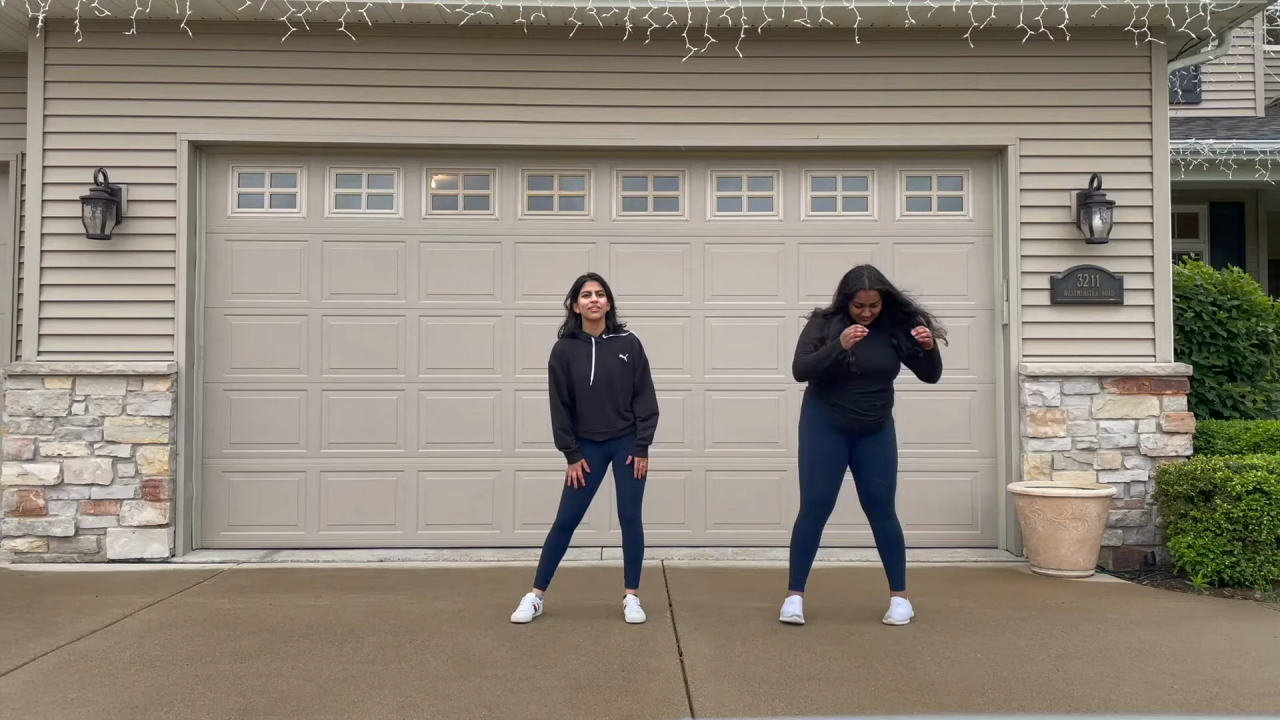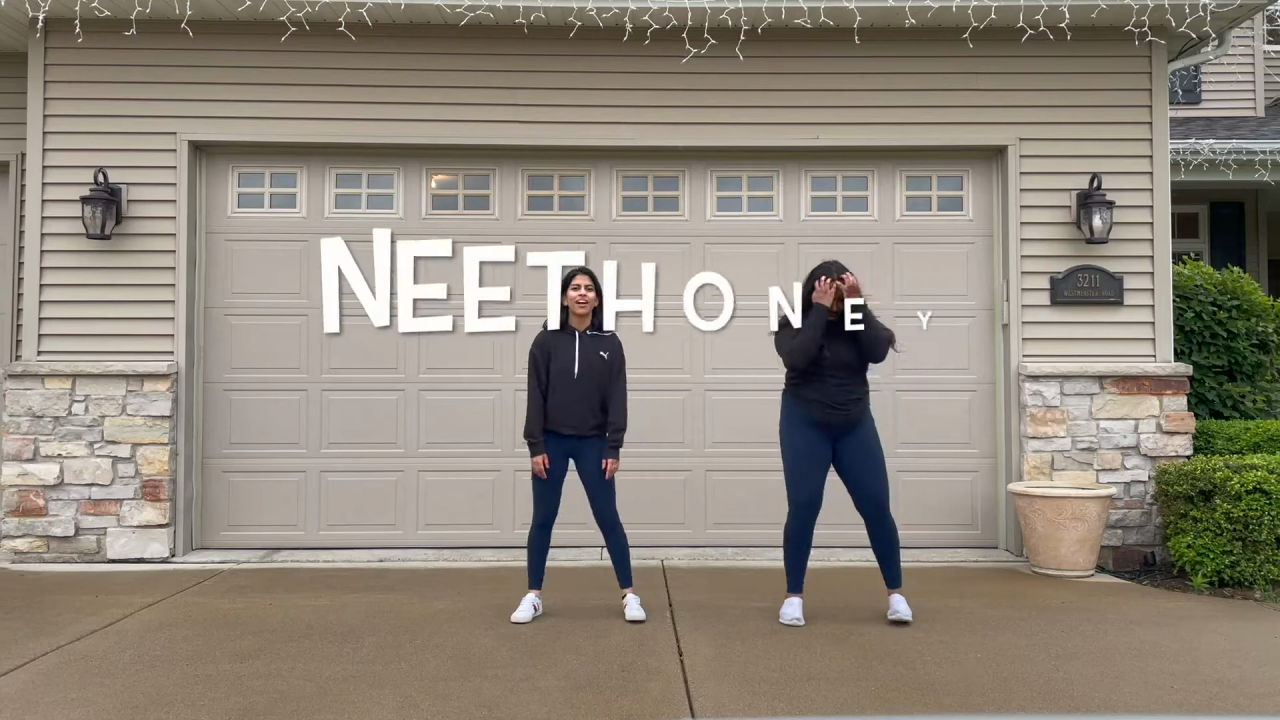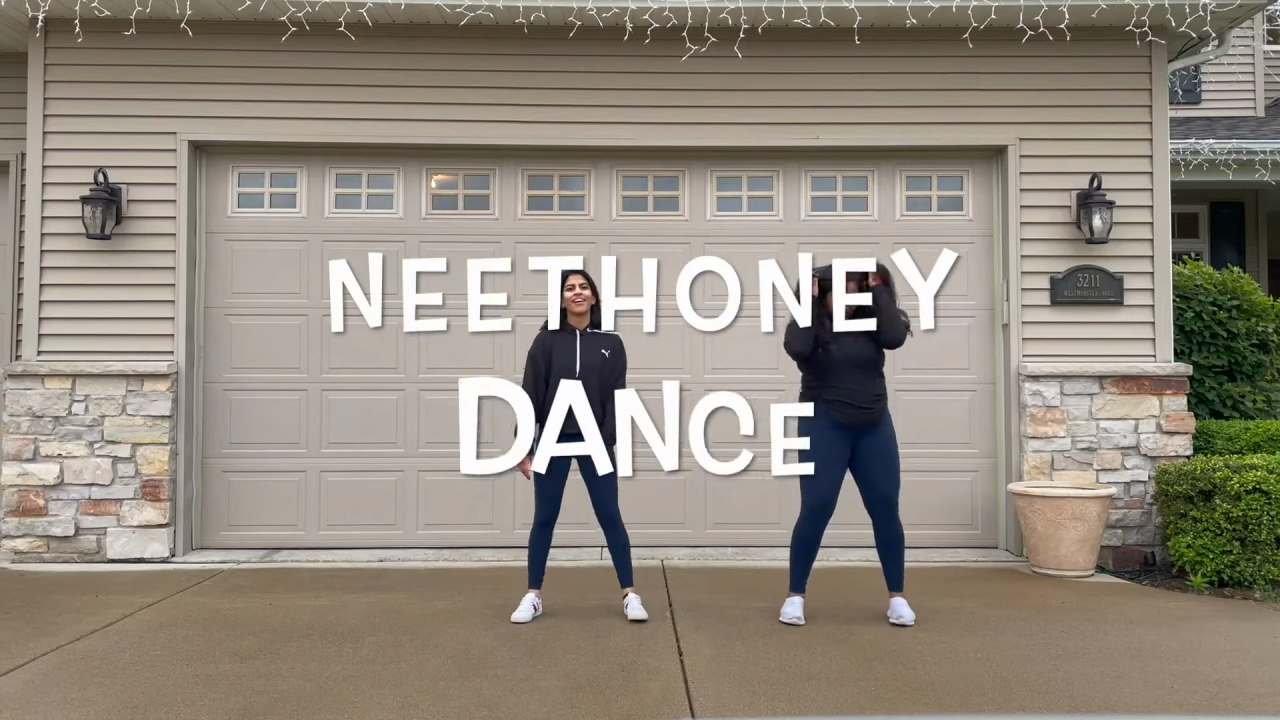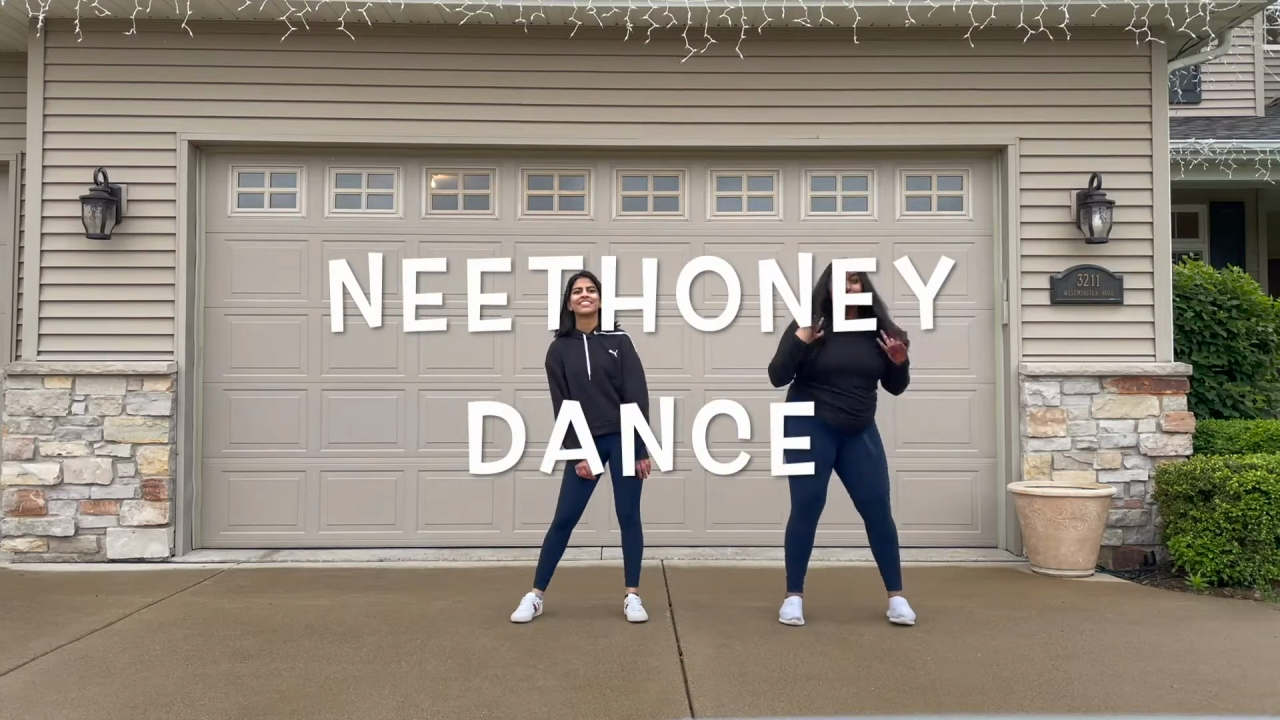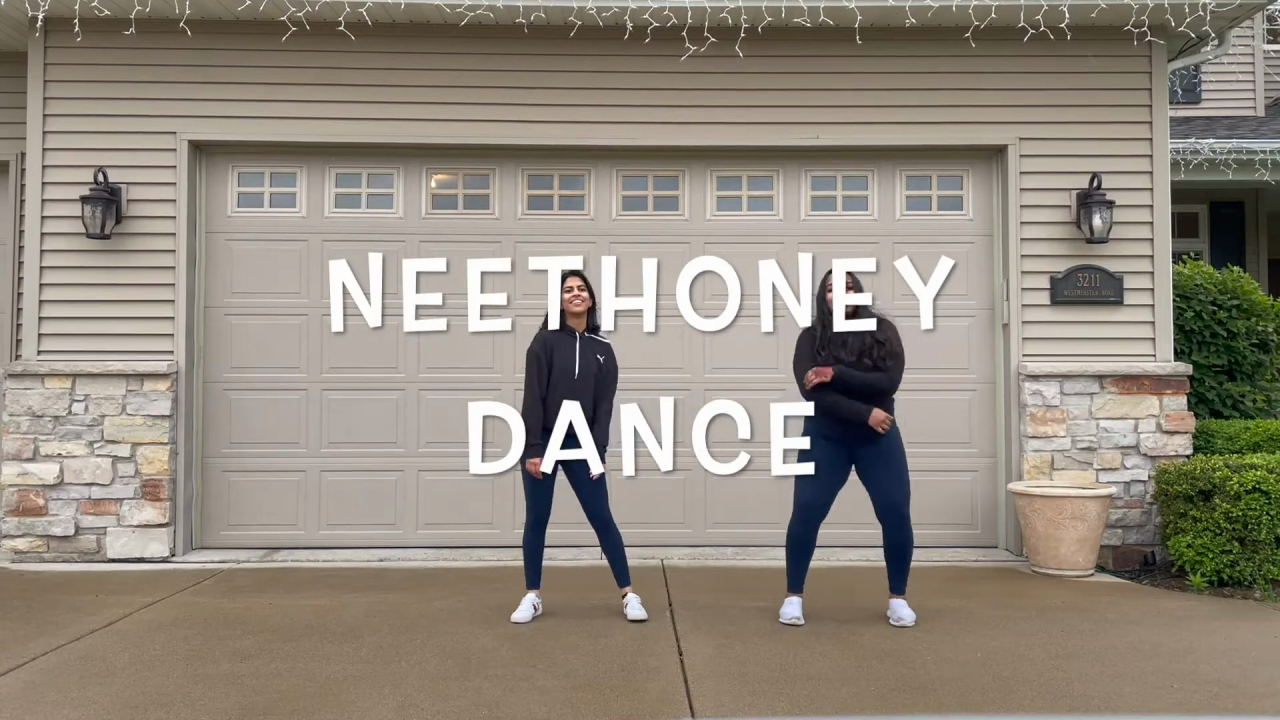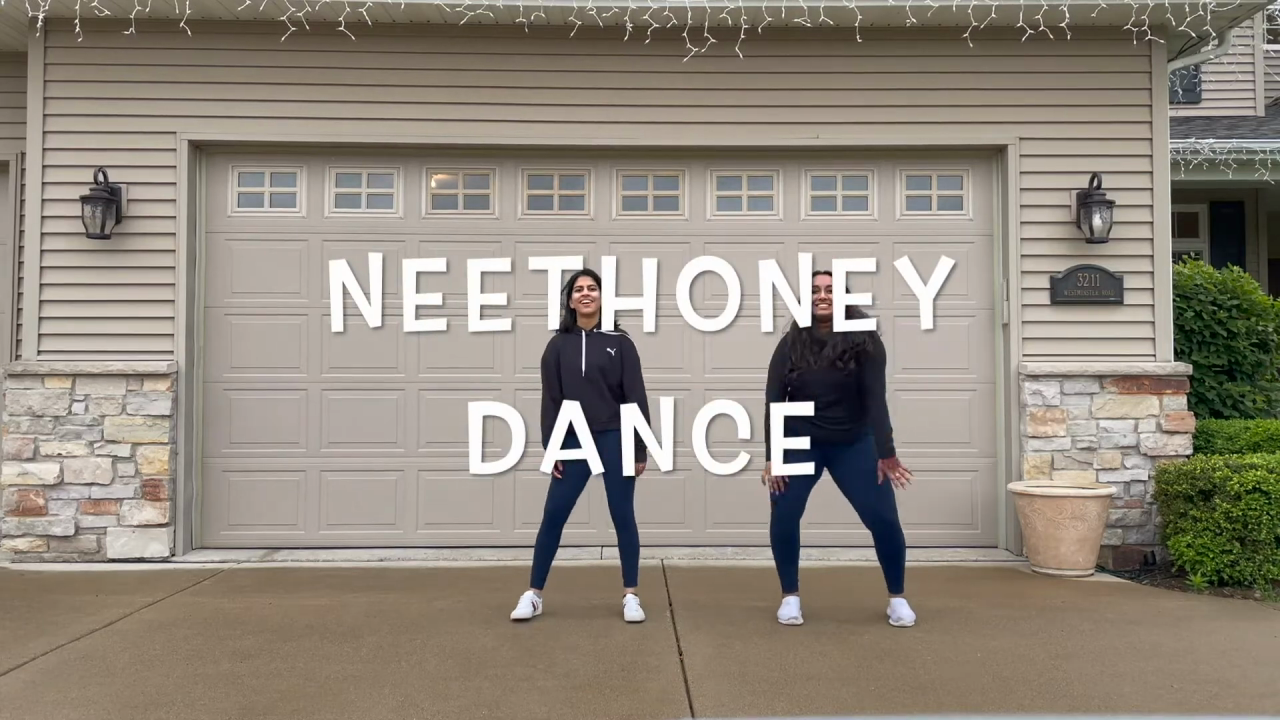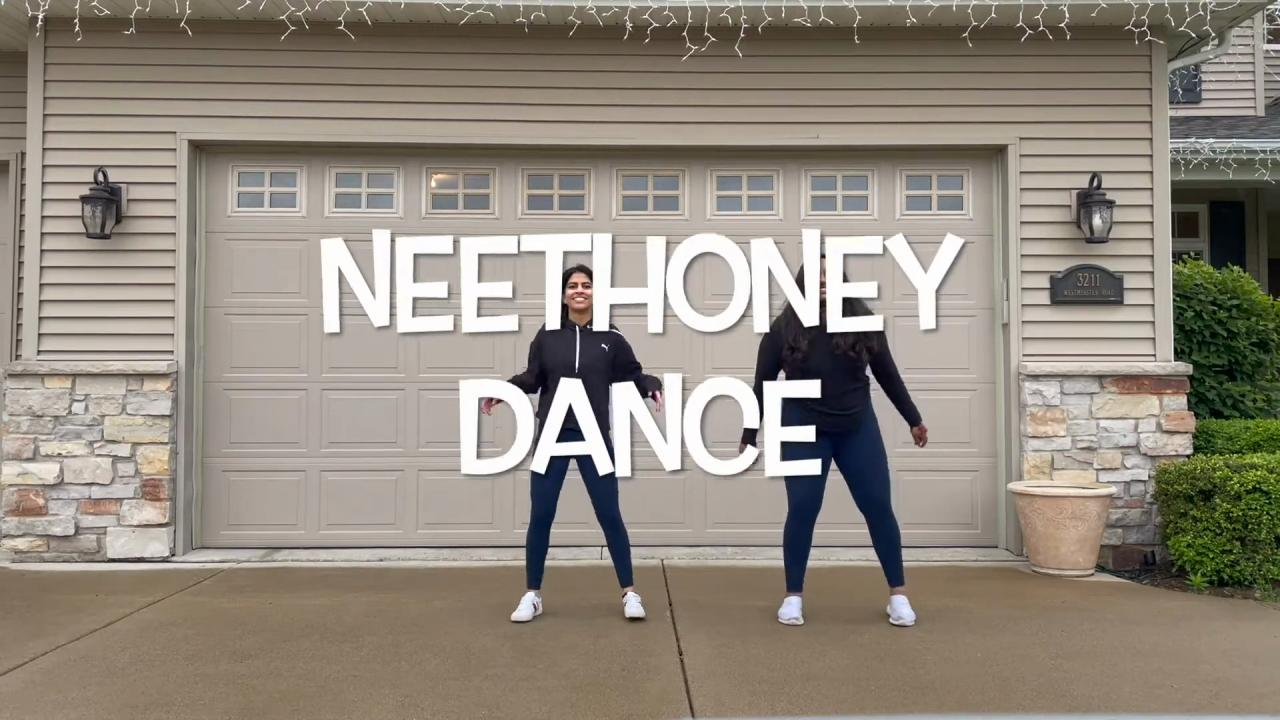
dt=0.5s
person 1, frame 1
left shoulder: (895, 329)
right shoulder: (823, 323)
left elbow: (930, 375)
right elbow: (801, 371)
left wrist: (928, 348)
right wrist: (839, 347)
left hip: (875, 431)
right hip: (824, 426)
left knee: (881, 509)
right knee: (815, 507)
left ankle: (899, 597)
right ankle: (795, 595)
person 1, frame 2
left shoulder: (858, 322)
right shoulder: (792, 324)
left elbow: (877, 353)
right elbow: (798, 359)
left wrist: (857, 306)
right wrist: (820, 310)
left hip: (855, 427)
right hip: (805, 425)
left knee: (876, 506)
right knee: (803, 508)
left ankle: (896, 593)
right ankle: (793, 597)
person 1, frame 3
left shoulder: (869, 320)
right shoulder: (808, 324)
left elbow: (895, 338)
right elbow: (799, 351)
left wrist: (880, 291)
right wrist: (808, 303)
left hip: (873, 427)
right hip: (824, 427)
left knee: (886, 509)
right knee: (816, 509)
left ankle: (897, 598)
right ankle: (795, 596)
person 1, frame 4
left shoulder: (877, 331)
right shoulder: (809, 327)
left elbow: (895, 387)
right elbow: (777, 377)
left wrist: (900, 361)
right wrist: (798, 342)
left hip: (860, 432)
right hip: (810, 428)
left knee: (878, 509)
right knee: (806, 510)
left ankle: (896, 596)
right ankle: (793, 596)
person 1, frame 5
left shoulder: (882, 331)
right shoulder: (811, 338)
left elbow: (889, 382)
right elbow: (811, 390)
left wrist: (835, 374)
right wrist: (863, 413)
left hip: (878, 440)
right hip: (825, 438)
left knee: (896, 516)
right knee: (806, 514)
left ankle: (897, 599)
right ankle: (793, 596)
person 1, frame 6
left shoulder: (864, 339)
right shoulder: (791, 344)
left elbow: (875, 398)
right elbow: (773, 401)
left wrist: (886, 453)
right wrist: (772, 457)
left hip: (854, 443)
right hip: (801, 442)
left knee: (883, 518)
right knee: (784, 515)
left ankle: (896, 598)
right ankle: (790, 596)
person 1, frame 7
right shoulder: (785, 328)
left elbow: (887, 373)
right elbow: (762, 384)
left wrist: (914, 420)
right wrist: (749, 437)
left hip: (858, 429)
right hip: (805, 431)
left knee: (878, 507)
right knee: (802, 509)
left ankle: (897, 595)
right ankle: (793, 596)
person 2, frame 1
left shoulder: (628, 343)
right shoulder: (564, 350)
left elbow: (645, 397)
right elbow: (560, 406)
left wrist: (642, 446)
right wrist: (572, 455)
left hip: (627, 443)
right hip: (587, 447)
left knee: (630, 519)
right knee: (566, 521)
left ankle: (631, 597)
right ankle: (535, 595)
person 2, frame 2
left shoulder: (609, 343)
right shoulder: (547, 340)
left elbow: (617, 398)
right elbow: (536, 396)
left wrist: (614, 448)
right wrist: (536, 446)
left hip: (592, 443)
right hip: (552, 442)
left knee: (608, 518)
right knee: (543, 520)
left ankle: (629, 595)
right ankle: (533, 596)
person 2, frame 3
left shoulder: (610, 342)
right shoulder: (547, 341)
left elbow: (616, 397)
right elbow: (532, 393)
left wrist: (608, 444)
right wrist: (526, 445)
right hip: (554, 440)
left knee: (610, 517)
right knee: (545, 519)
left ankle: (630, 595)
right ankle: (533, 596)
person 2, frame 4
left shoulder: (619, 341)
right shoulder: (559, 349)
left elbow: (637, 395)
right elbow: (562, 405)
left wrist: (643, 448)
right wrist: (576, 453)
left hip: (623, 441)
right hip: (586, 444)
left knee: (629, 518)
right knee: (564, 520)
left ankle: (631, 595)
right ankle: (535, 595)
person 2, frame 5
left shoulder: (603, 349)
right shoulder: (545, 340)
left elbow: (604, 403)
right elbow: (533, 396)
left wrist: (598, 449)
right wrist: (532, 447)
left hip: (581, 444)
right hip: (543, 442)
left knee: (602, 519)
right knee: (537, 520)
left ankle: (629, 594)
right ankle: (532, 596)
person 2, frame 6
left shoulder: (619, 342)
right shoulder: (558, 345)
left elbow: (635, 396)
right elbow: (550, 399)
left wrist: (639, 449)
right wrist: (551, 447)
left hip: (615, 440)
right hip: (574, 441)
left knee: (623, 517)
right knee: (553, 517)
left ankle: (630, 595)
right ankle: (534, 594)
person 2, frame 7
left shoulder: (610, 338)
right shoulder: (548, 337)
left elbow: (631, 374)
right elbow: (533, 377)
left wrist: (653, 387)
left knee: (610, 517)
right knee: (540, 518)
left ankle: (629, 595)
right ankle: (532, 595)
